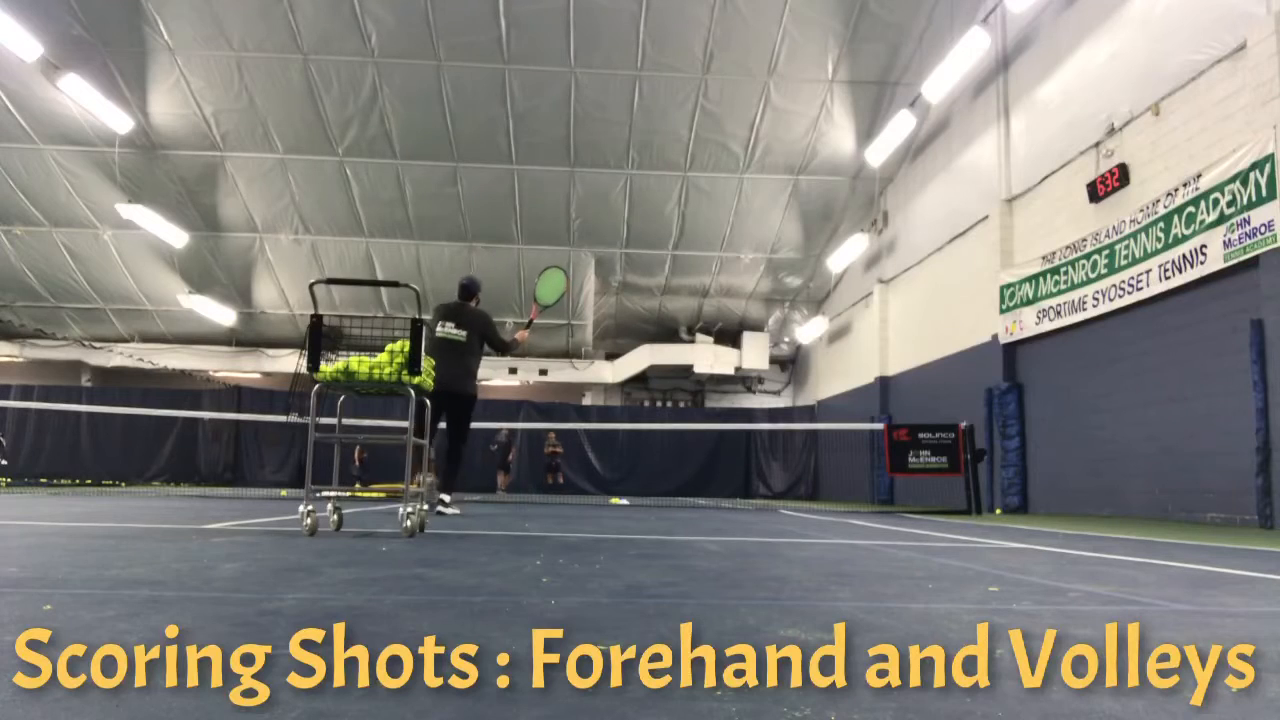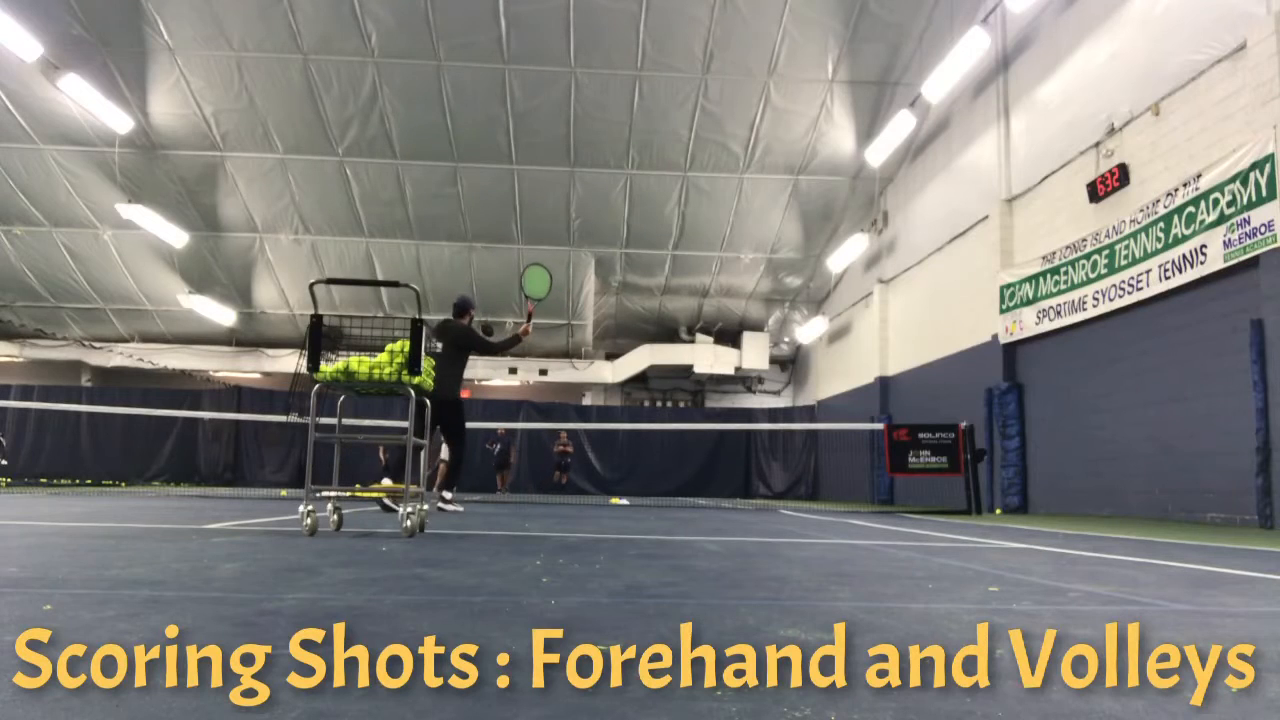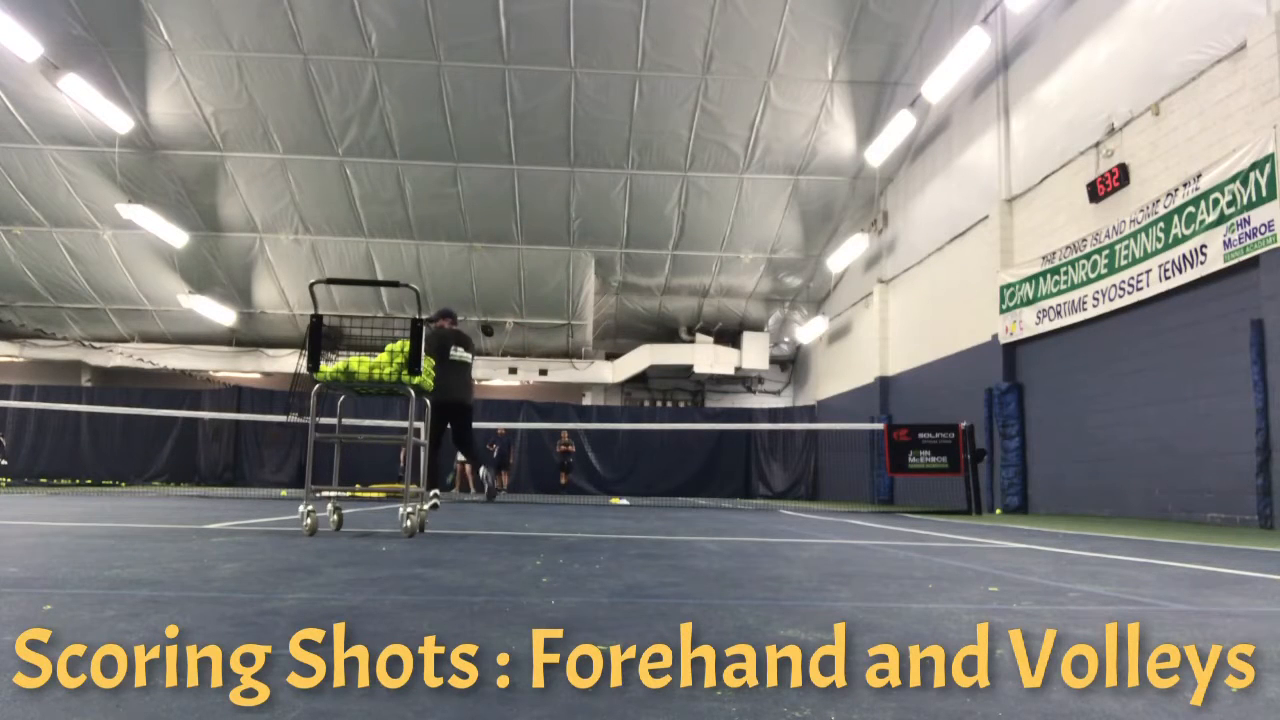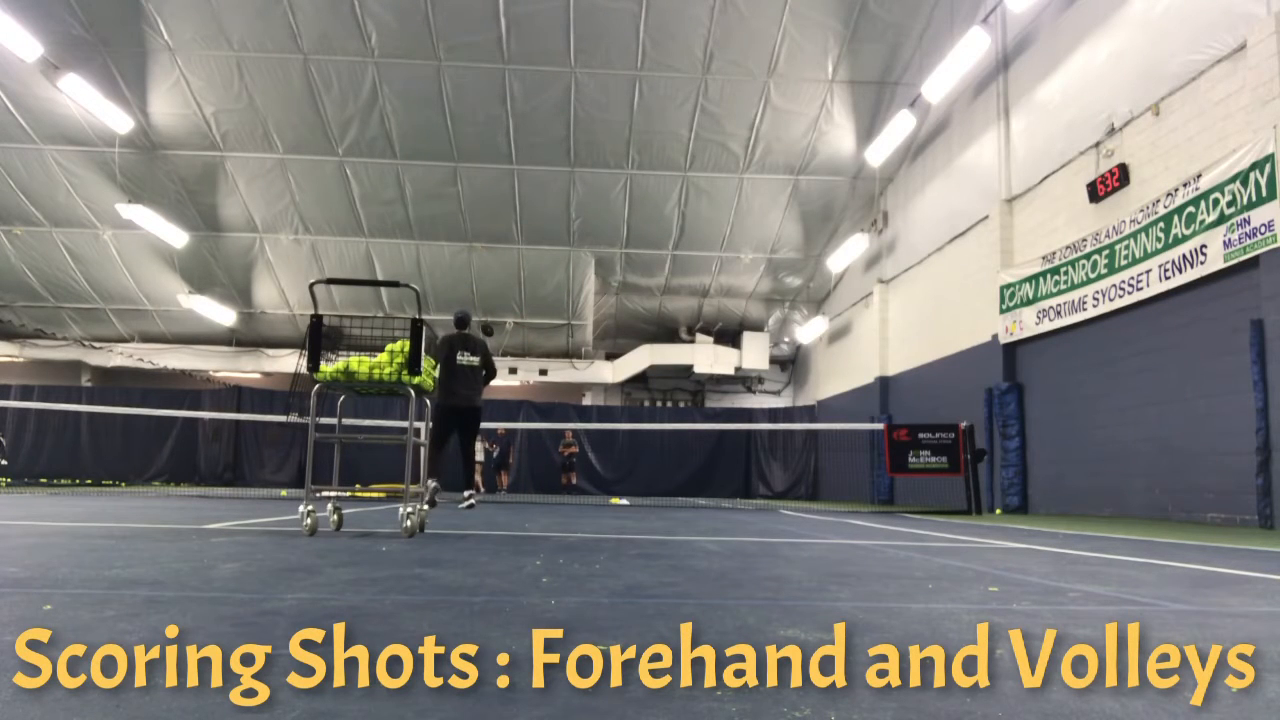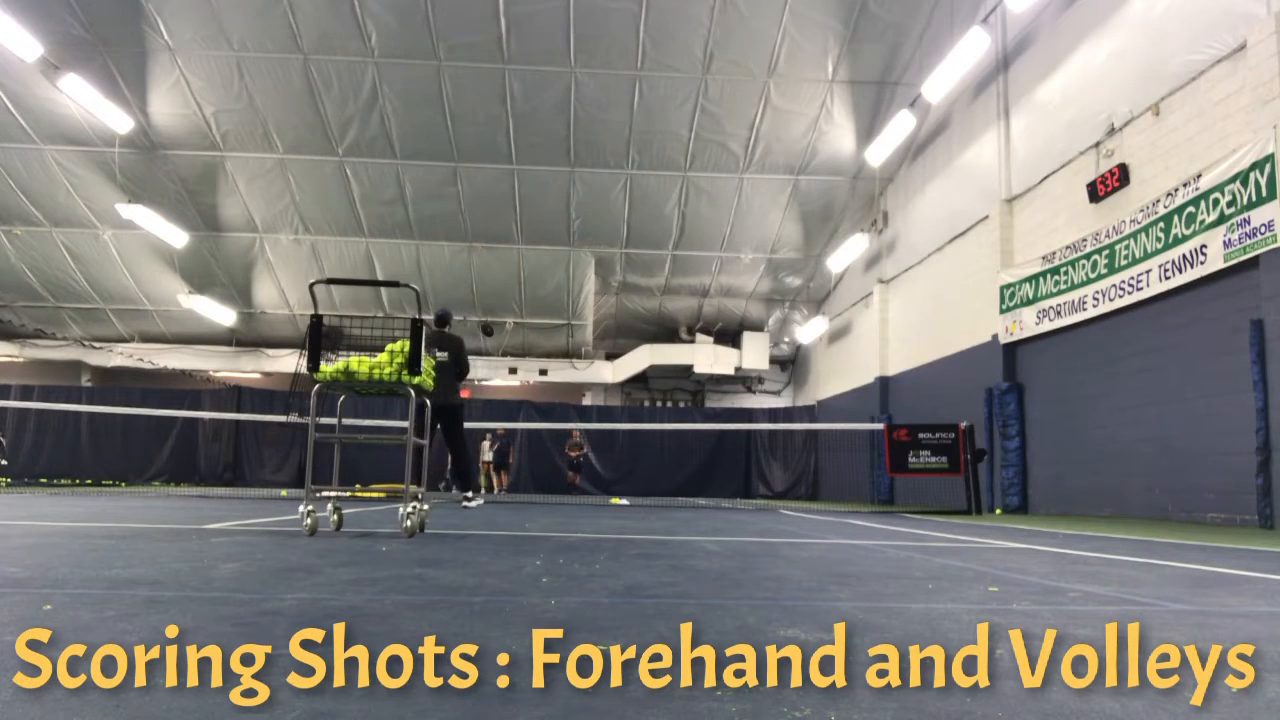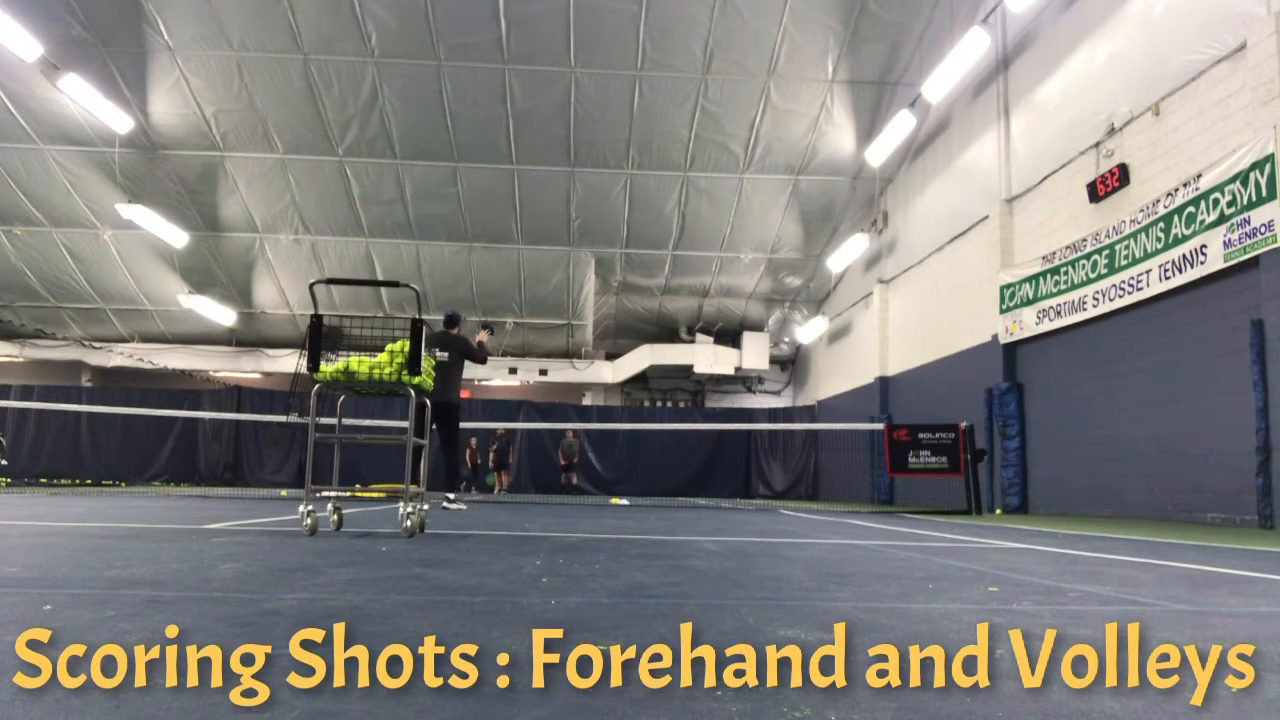
dt=0.7s
person 1, frame 1
left shoulder: (440, 311)
right shoulder: (481, 318)
right elbow: (501, 348)
right wrist: (517, 339)
left hip: (433, 385)
right hip: (462, 389)
left knee: (423, 438)
right knee: (455, 443)
left ankle: (422, 478)
right ankle: (445, 497)
person 1, frame 2
left shoulder: (438, 329)
right shoulder: (462, 332)
right elbow: (493, 349)
right wrist: (519, 336)
left hip: (424, 395)
right hip: (446, 398)
right knee: (458, 447)
right ankle: (445, 495)
person 1, frame 3
left shoulder: (437, 337)
right shoulder: (468, 342)
left elbow: (424, 355)
left hip: (440, 399)
right hip: (464, 400)
left knee: (432, 447)
right knee: (466, 443)
left ankle: (433, 493)
right ankle: (483, 470)
person 1, frame 4
left shoulder: (447, 341)
right shoulder: (480, 344)
left elbow: (434, 360)
right elbow: (491, 372)
left hip: (448, 403)
right hip: (473, 405)
left knee: (435, 446)
right knee: (467, 449)
left ankle: (432, 482)
right ankle: (469, 493)
person 1, frame 5
left shoulder: (422, 341)
right shoulder: (456, 341)
right elbow: (464, 369)
right hip: (450, 402)
right knee: (458, 448)
right ankle: (468, 494)
person 1, frame 6
left shoulder: (428, 340)
right shoulder: (460, 342)
right elbow: (481, 359)
right wrist: (481, 342)
right hip: (447, 401)
left knee: (416, 446)
right knee: (450, 448)
right ankle: (450, 495)
